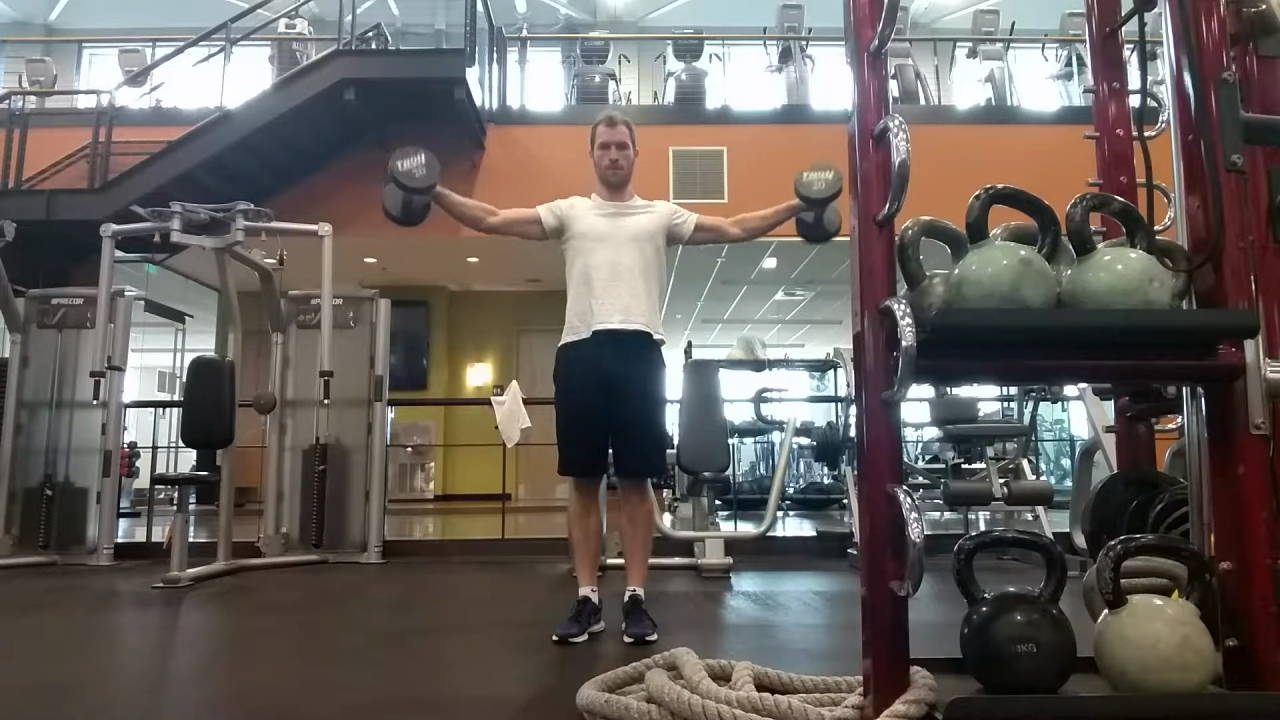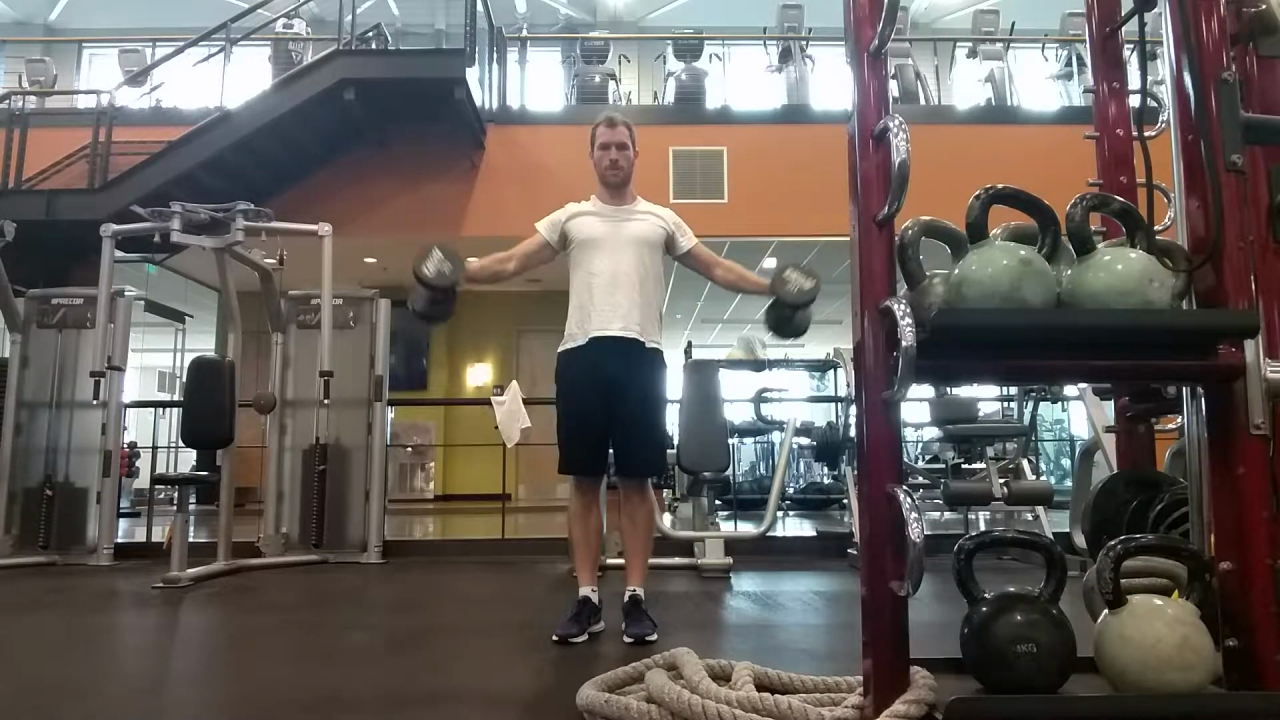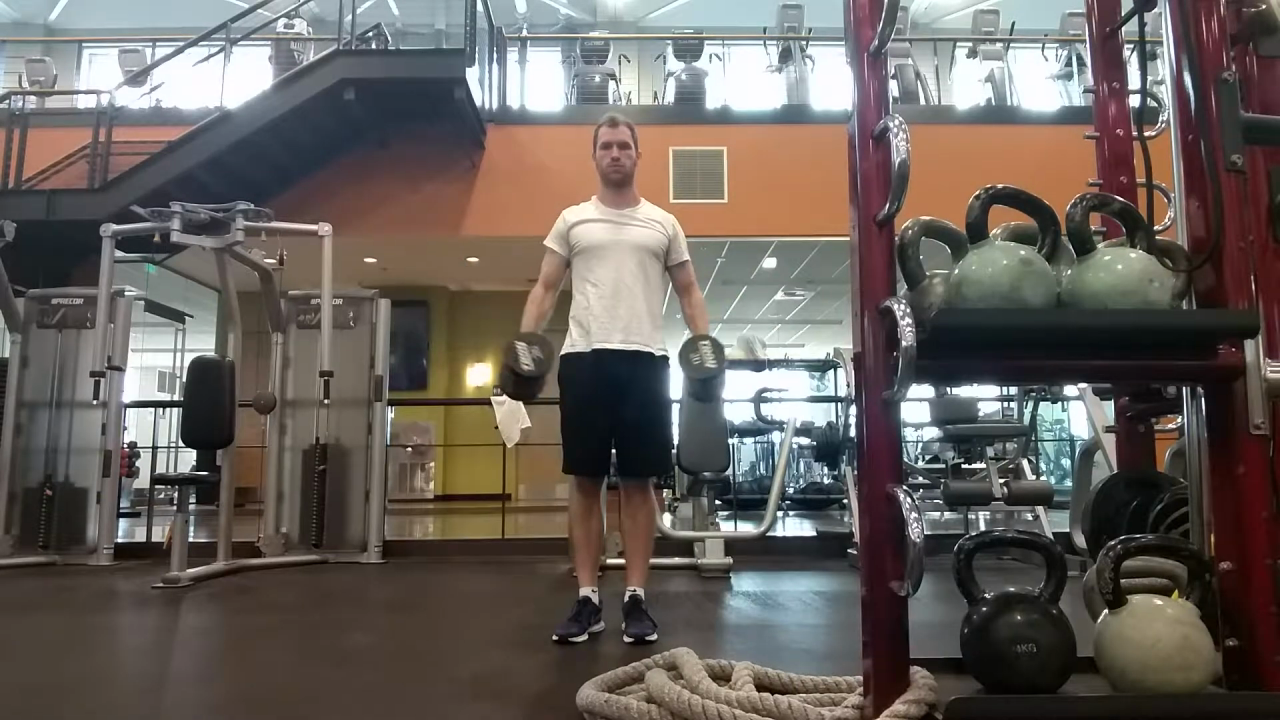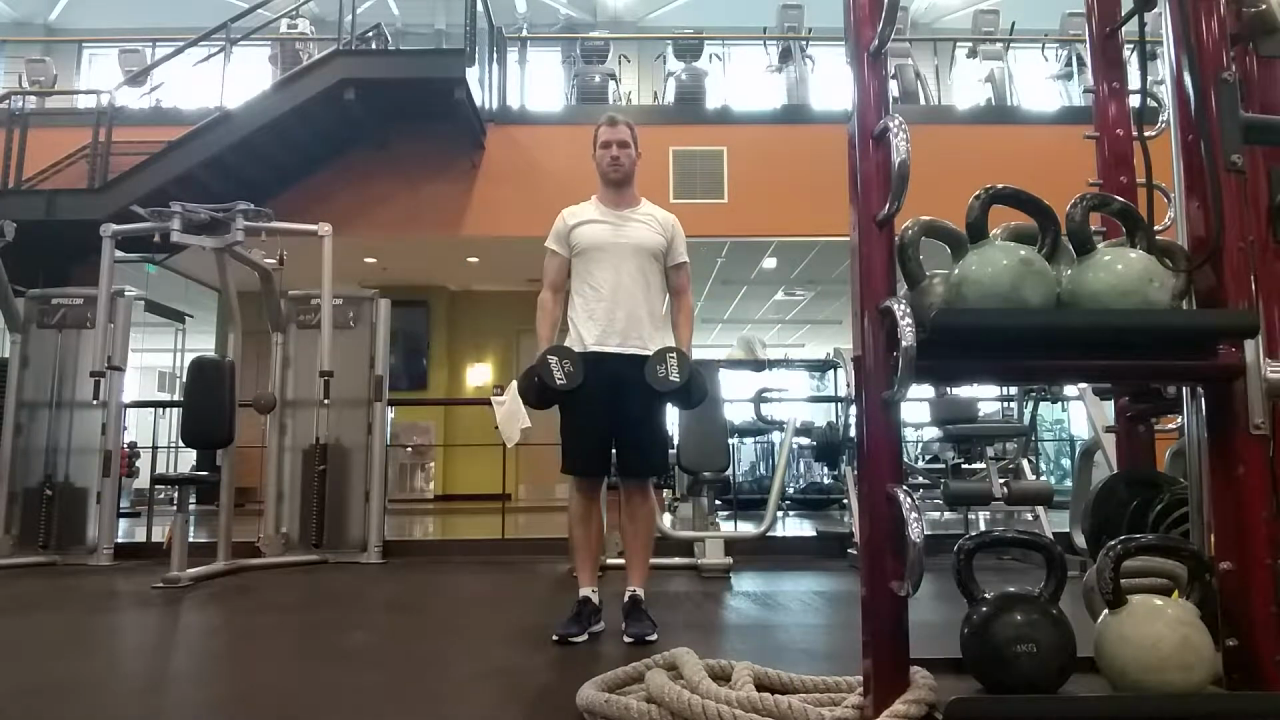
dt=0.5s
person 1, frame 1
left shoulder: (662, 215)
right shoulder: (568, 212)
left elbow: (735, 228)
right elbow: (492, 219)
left wrist: (795, 205)
right wrist: (434, 191)
left hip: (639, 352)
right hip: (581, 352)
left knee: (636, 481)
right knee: (583, 481)
left ankle: (635, 598)
right ankle: (587, 598)
person 1, frame 2
left shoulder: (662, 219)
right shoulder: (570, 217)
left elbow: (714, 267)
right elbow: (513, 261)
left wrist: (769, 287)
right wrist: (455, 273)
left hip: (640, 356)
right hip: (582, 355)
left knee: (636, 481)
right knee: (584, 481)
left ankle: (635, 598)
right ankle: (587, 599)
person 1, frame 3
left shoulder: (664, 223)
right shoulder: (572, 220)
left elbow: (689, 290)
right elbow: (545, 288)
left wrist: (705, 342)
right wrist: (524, 339)
left hip: (645, 361)
right hip: (585, 360)
left knee: (638, 482)
right knee: (586, 481)
left ankle: (635, 597)
right ankle: (588, 598)
person 1, frame 4
left shoulder: (664, 223)
right shoulder: (571, 220)
left elbow: (681, 297)
right elbow: (552, 293)
left wrist: (682, 356)
right wrist: (545, 355)
left hip: (644, 364)
right hip: (584, 363)
left knee: (638, 482)
right knee: (585, 482)
left ankle: (635, 599)
right ankle: (588, 599)
